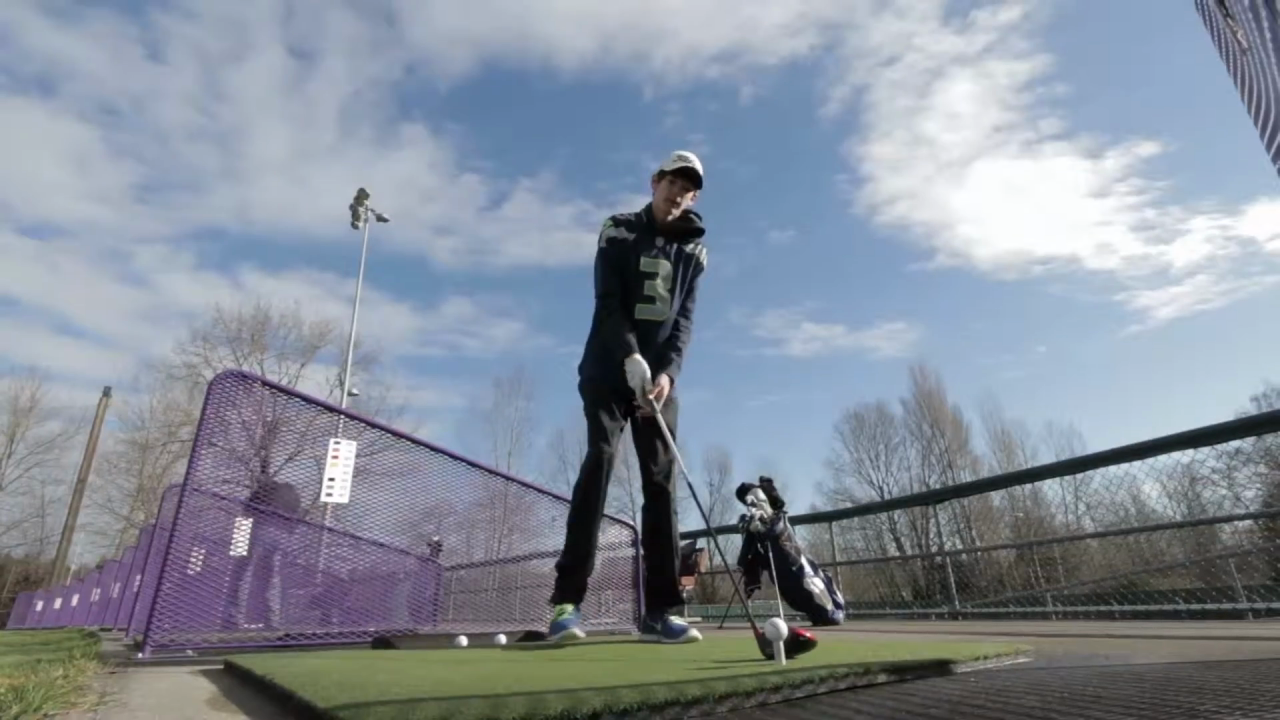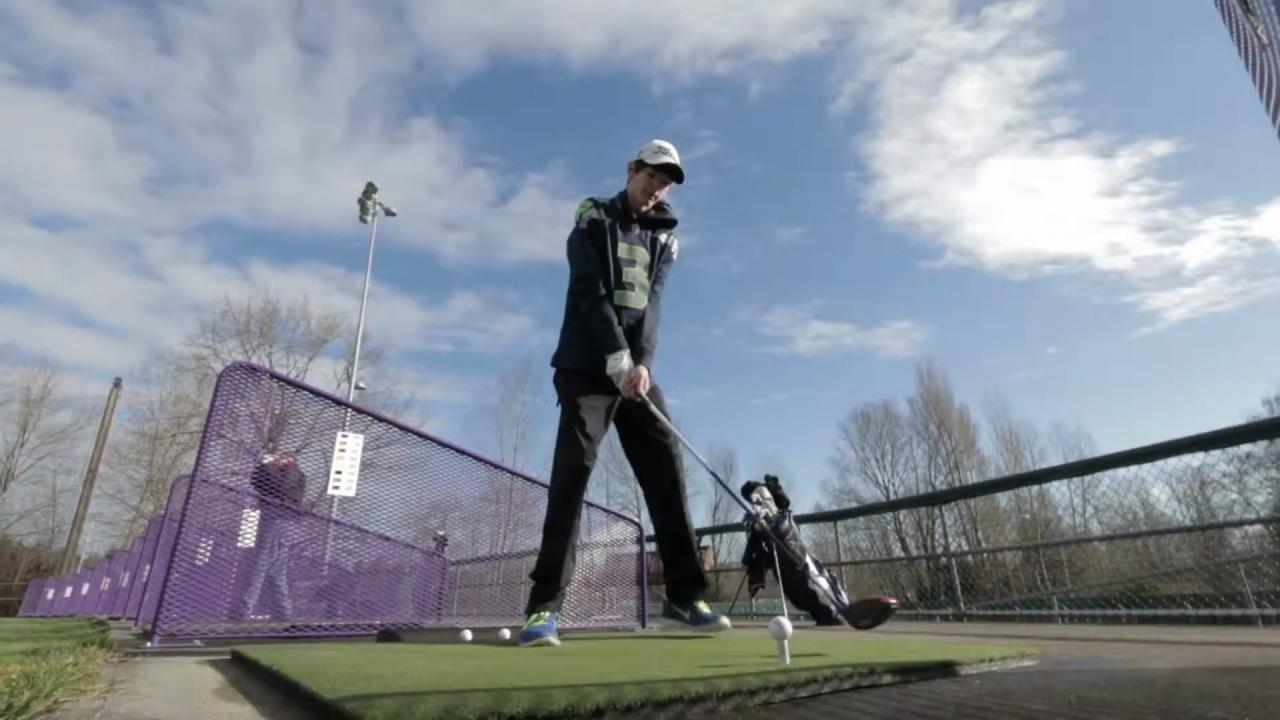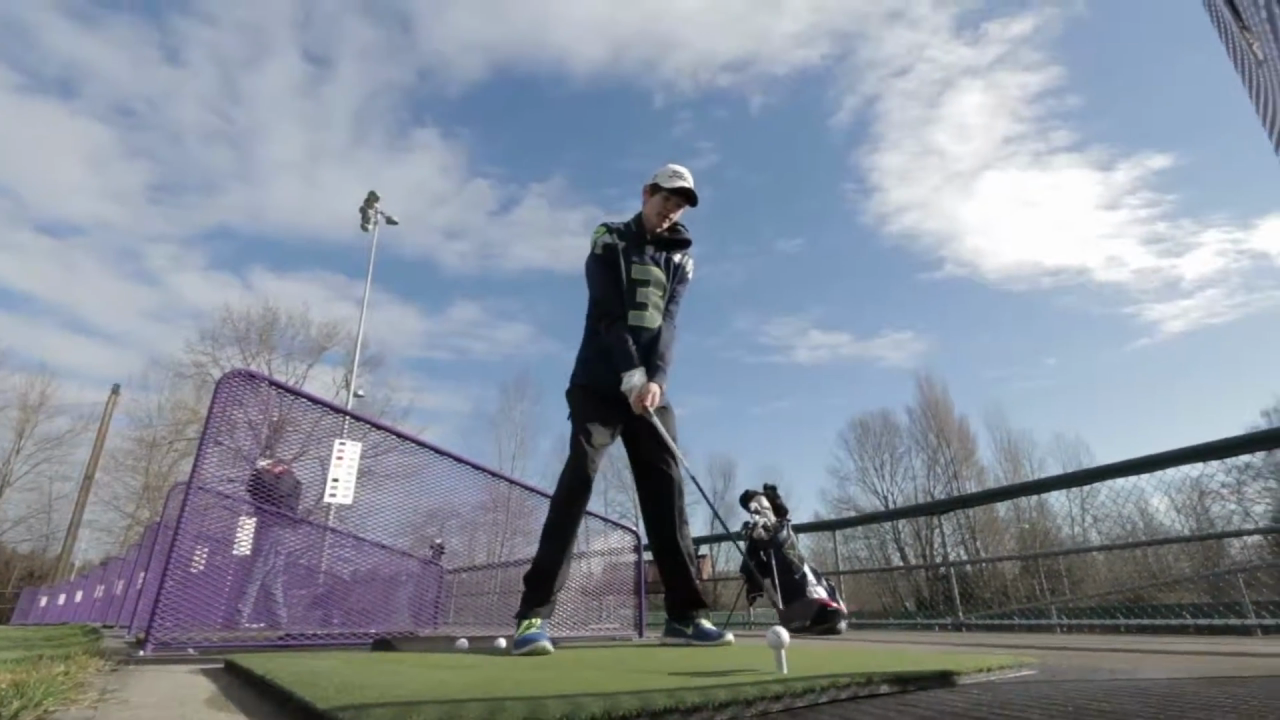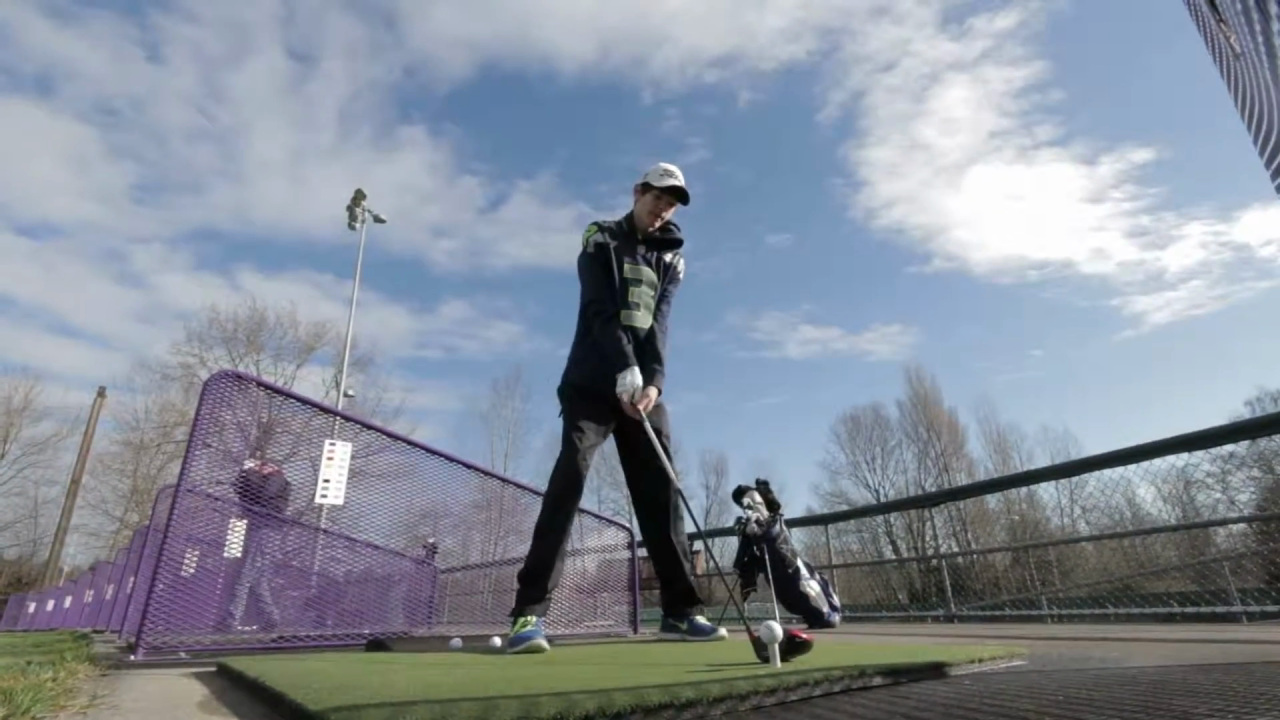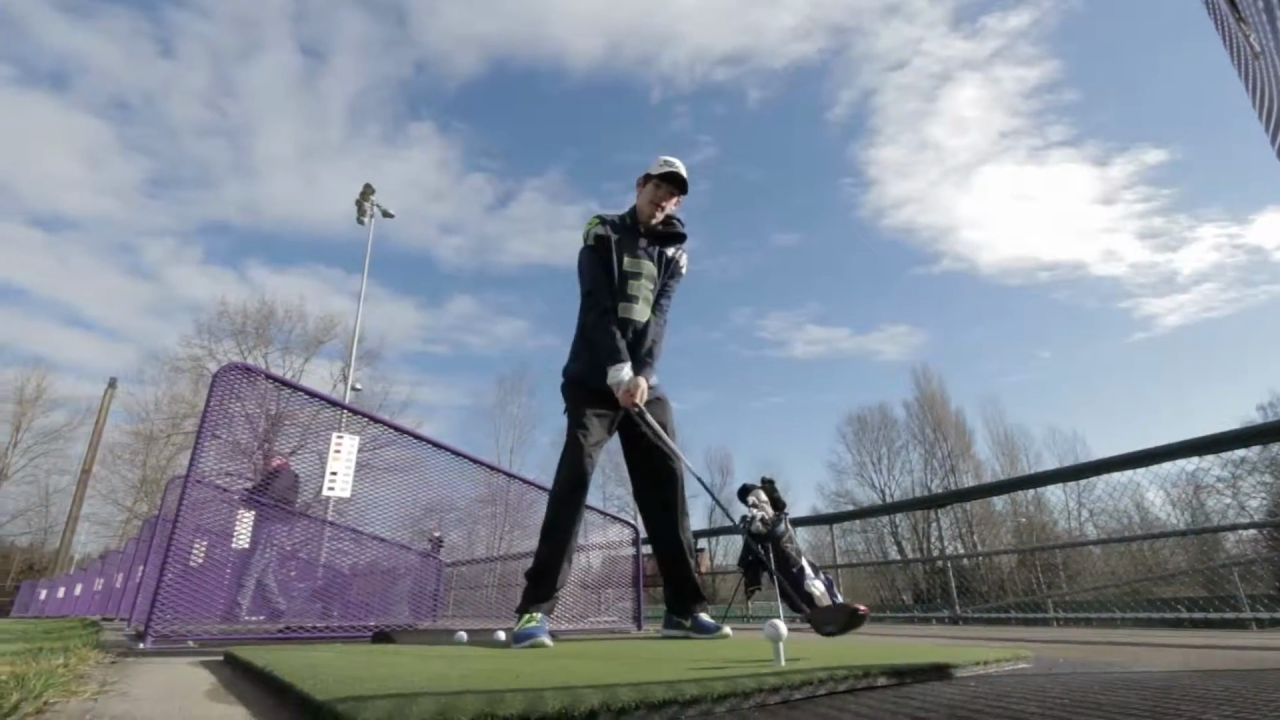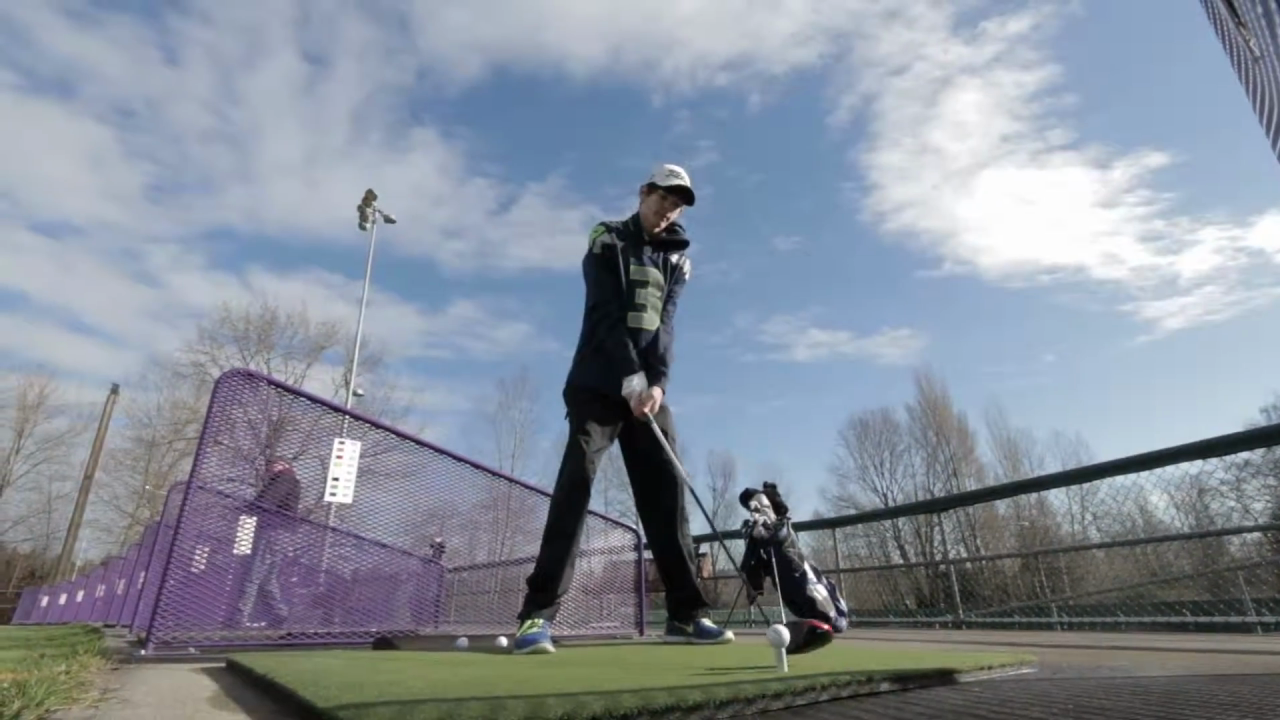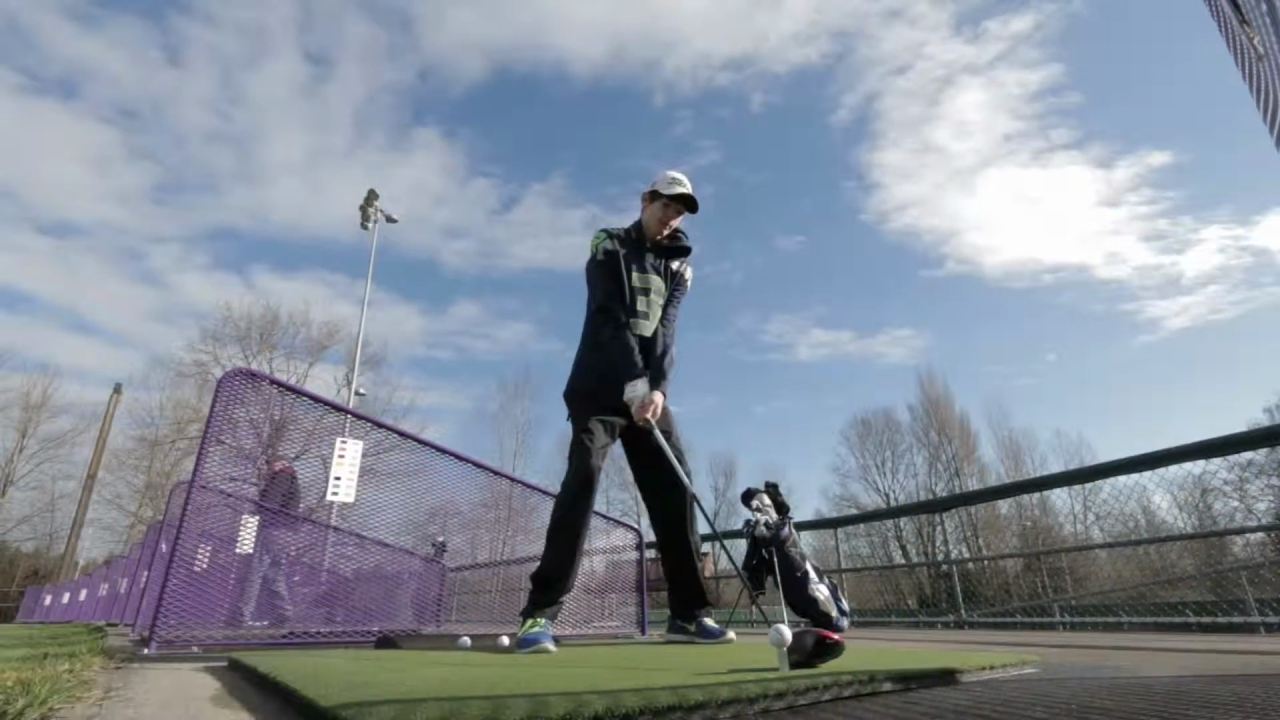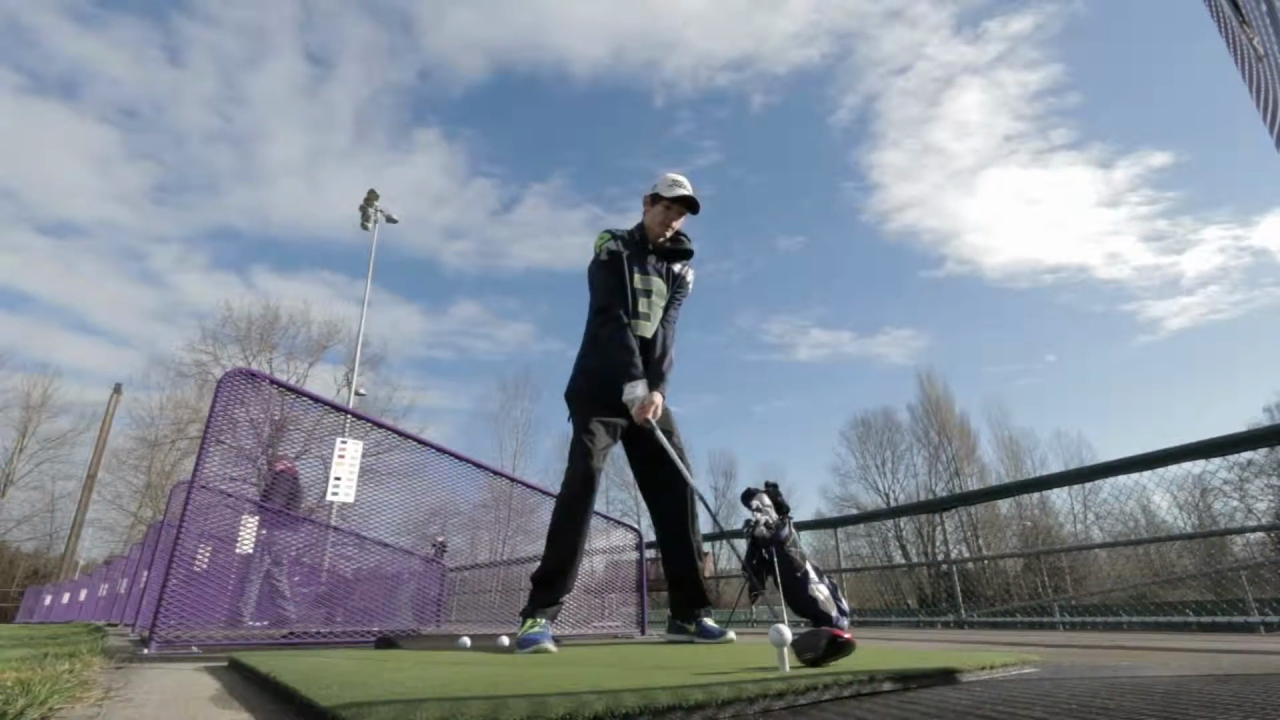
dt=0.5s
person 1, frame 1
left shoulder: (693, 250)
right shoulder: (619, 232)
left elbow: (684, 320)
right elbow: (608, 303)
left wrist: (667, 373)
right wrist: (631, 358)
left hip: (660, 381)
right hip: (608, 374)
left knee: (661, 483)
right knee: (599, 463)
left ankle: (660, 609)
right ankle: (569, 599)
person 1, frame 2
left shoulder: (664, 238)
right shoulder: (594, 217)
left elbow: (652, 303)
right elbow: (591, 291)
left wrist: (643, 363)
right wrist: (617, 357)
left hip: (637, 370)
right hip: (586, 366)
left knee: (665, 469)
right knee: (574, 467)
left ankle: (684, 594)
right ankle: (544, 607)
person 1, frame 3
left shoulder: (680, 258)
right shoulder: (609, 241)
left elbow: (668, 323)
right elbow: (608, 314)
left wrist: (656, 380)
right wrist: (633, 376)
left hip: (651, 388)
right hip: (599, 384)
left knee: (666, 491)
right knee: (579, 476)
left ankle: (683, 613)
right ankle: (534, 613)
person 1, frame 4
left shoulder: (671, 258)
right shoulder: (600, 239)
left elbow: (659, 323)
right elbow: (602, 313)
left wrist: (653, 383)
right wrist: (628, 377)
left hip: (644, 388)
right hip: (592, 383)
left knee: (660, 489)
right knee: (570, 475)
left ankle: (680, 609)
right ankle: (529, 611)
person 1, frame 5
left shoulder: (674, 252)
right shoulder: (603, 233)
left elbow: (658, 315)
right elbow: (599, 305)
left wrist: (641, 373)
right wrist: (617, 370)
left hip: (644, 382)
right hip: (594, 379)
left knee: (666, 483)
right knee: (575, 474)
left ankle: (683, 607)
right ankle: (535, 609)
person 1, frame 6
left shoulder: (677, 259)
right shoulder: (607, 239)
left elbow: (664, 324)
right elbow: (609, 315)
left wrist: (658, 384)
right wrist: (632, 379)
left hip: (649, 388)
right hip: (598, 385)
left knee: (666, 491)
right knee: (577, 479)
left ankle: (685, 613)
right ankle: (537, 614)
person 1, frame 7
left shoulder: (678, 265)
right shoulder: (610, 246)
left elbow: (664, 329)
right elbow: (612, 320)
left wrist: (657, 388)
right wrist: (635, 384)
left hip: (649, 392)
right hip: (599, 388)
left knee: (675, 488)
right knee: (583, 478)
left ankle: (688, 613)
right ankle: (540, 613)
person 1, frame 8
left shoulder: (680, 268)
right shoulder: (613, 248)
left elbow: (665, 331)
right elbow: (614, 321)
left wrist: (656, 390)
right wrist: (633, 386)
left hip: (649, 393)
right hip: (600, 390)
left knee: (677, 489)
right knee: (582, 481)
left ankle: (688, 613)
right ankle: (540, 613)
